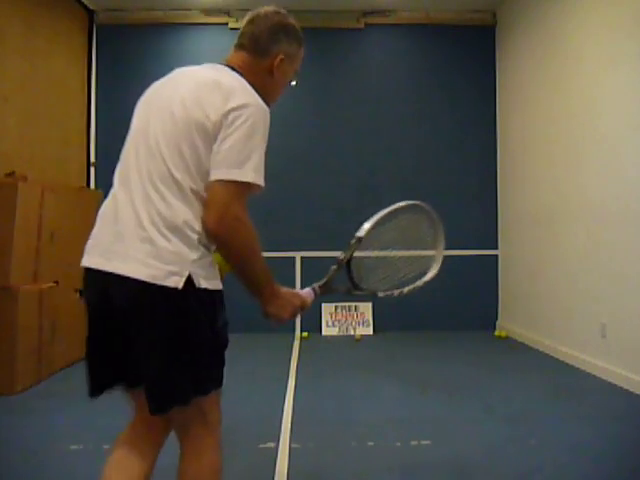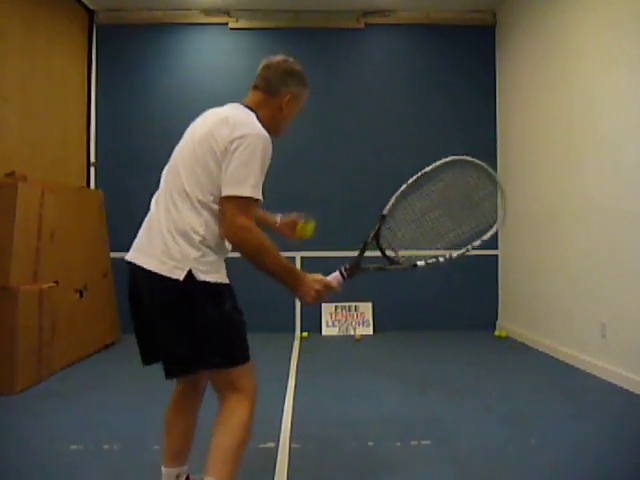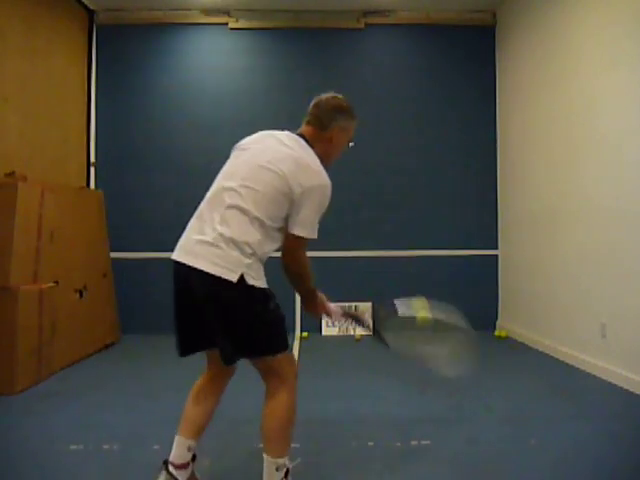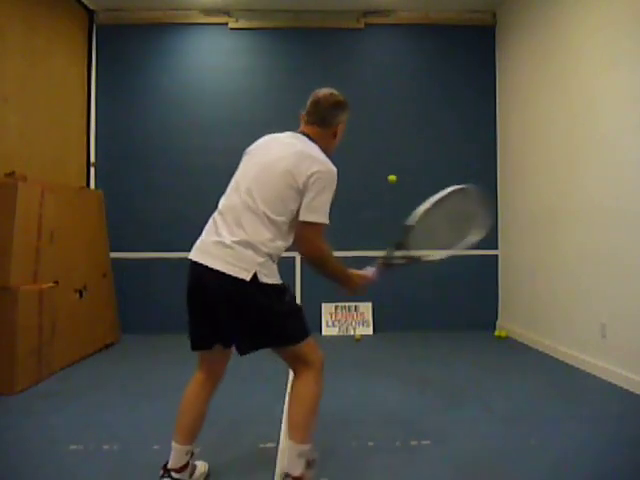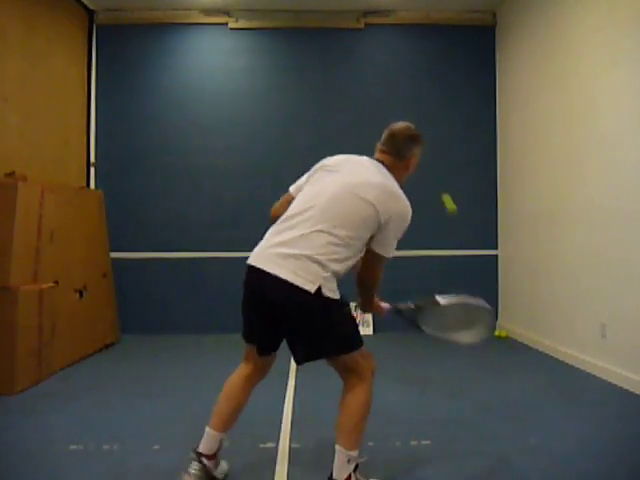
dt=0.5s
person 1, frame 1
left shoulder: (169, 82)
right shoulder: (246, 104)
right elbow: (223, 220)
right wrist: (269, 294)
left hip: (106, 266)
right hip: (168, 281)
left knee: (151, 422)
right knee: (200, 430)
person 1, frame 2
left shoulder: (216, 118)
right shoulder: (252, 135)
right elbow: (237, 229)
left wrist: (270, 221)
right wrist: (298, 281)
left hip: (147, 265)
right hip: (186, 275)
left knee: (190, 385)
right knee: (239, 393)
person 1, frame 3
left shoulder: (258, 139)
right shoulder: (316, 180)
right elbow: (293, 259)
right wrist: (313, 301)
left hip: (188, 262)
right hip: (230, 276)
left knee: (219, 369)
right knee: (282, 376)
person 1, frame 4
left shoulder: (265, 142)
right shoulder: (321, 168)
right elbow: (310, 248)
right wrist: (348, 278)
left hip: (203, 262)
right hip: (247, 275)
left knee: (210, 370)
right knee: (309, 363)
person 1, frame 5
left shoulder: (334, 162)
right shoulder: (398, 204)
left elbow: (277, 212)
right elbow: (369, 272)
right wrist: (369, 303)
left hip: (261, 268)
right hip: (306, 286)
left knee: (253, 366)
right knee: (361, 373)
